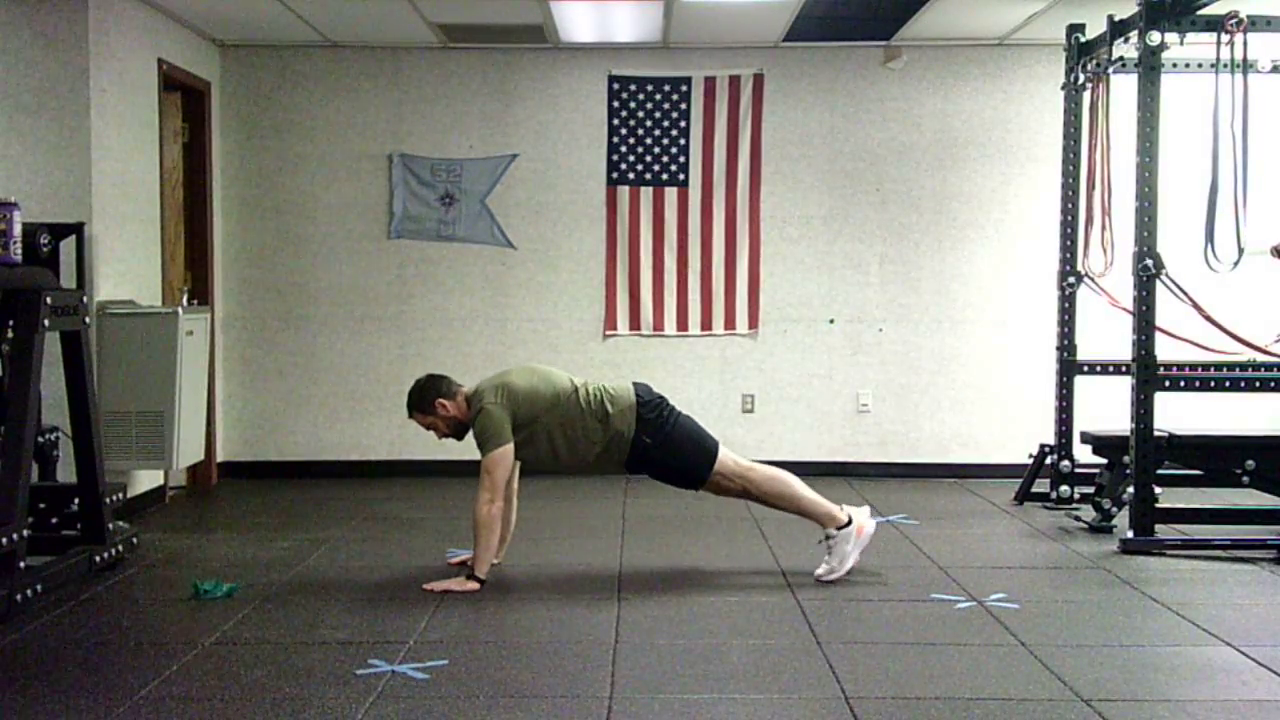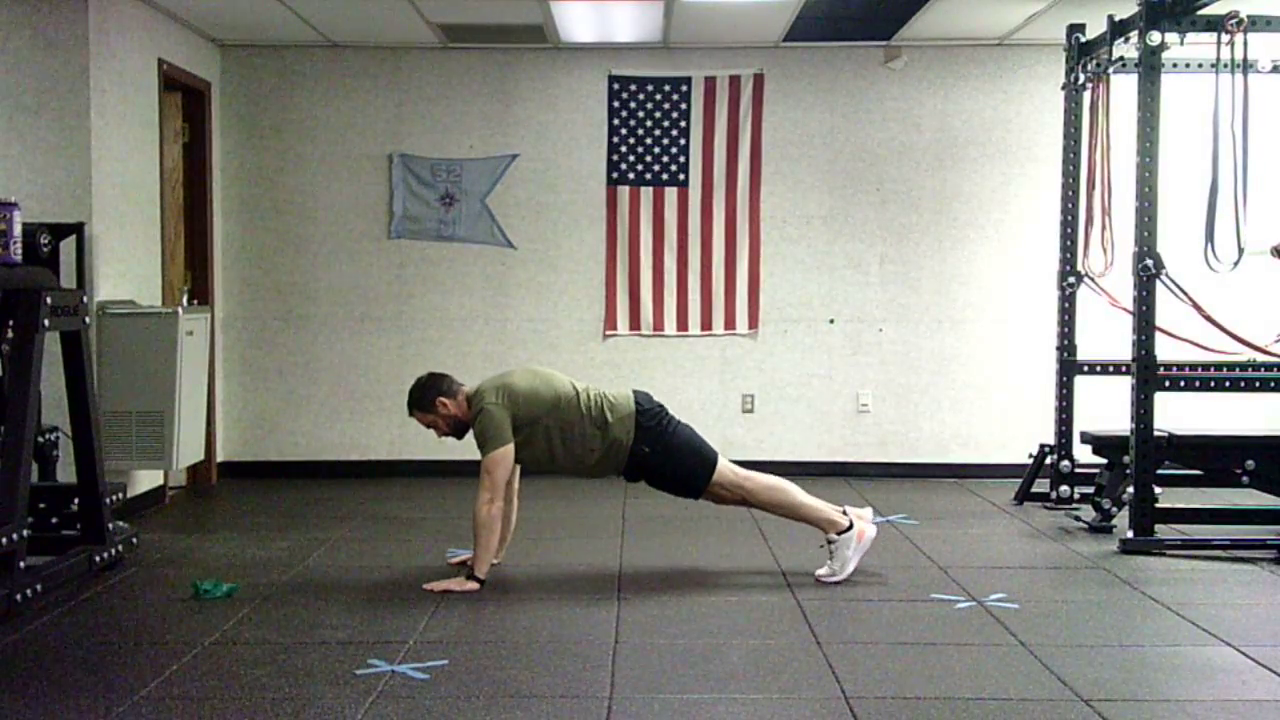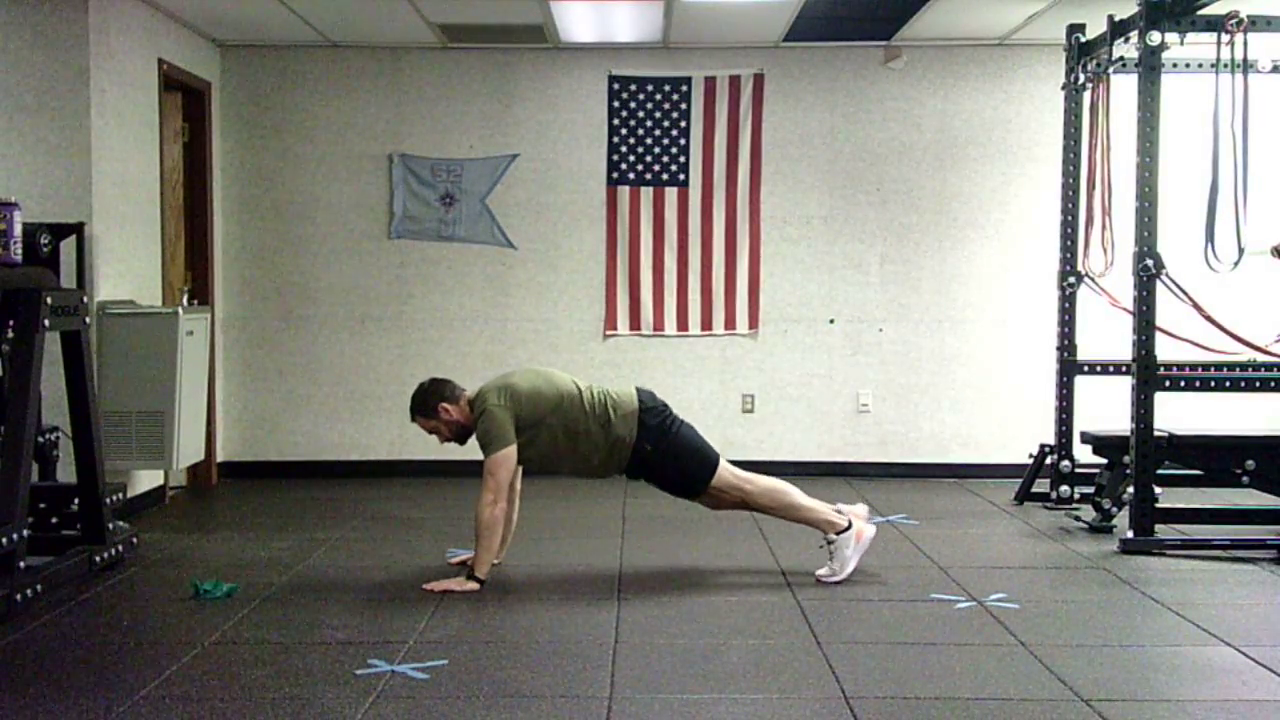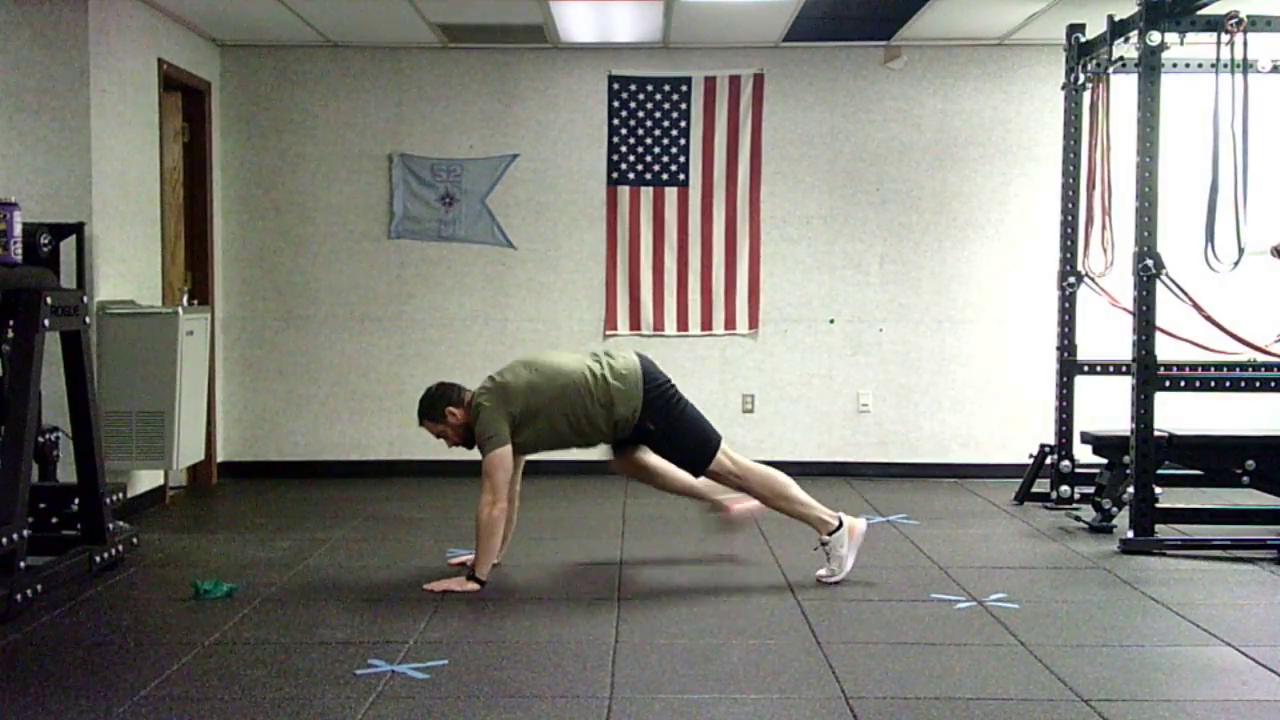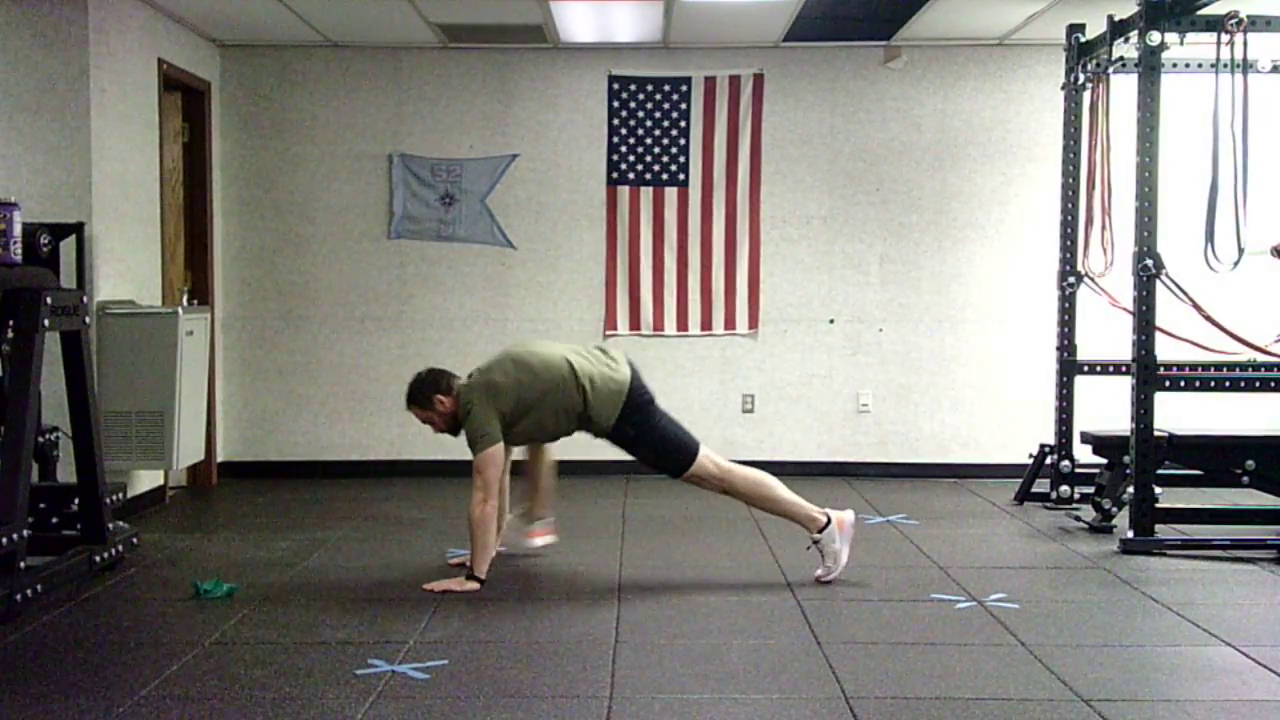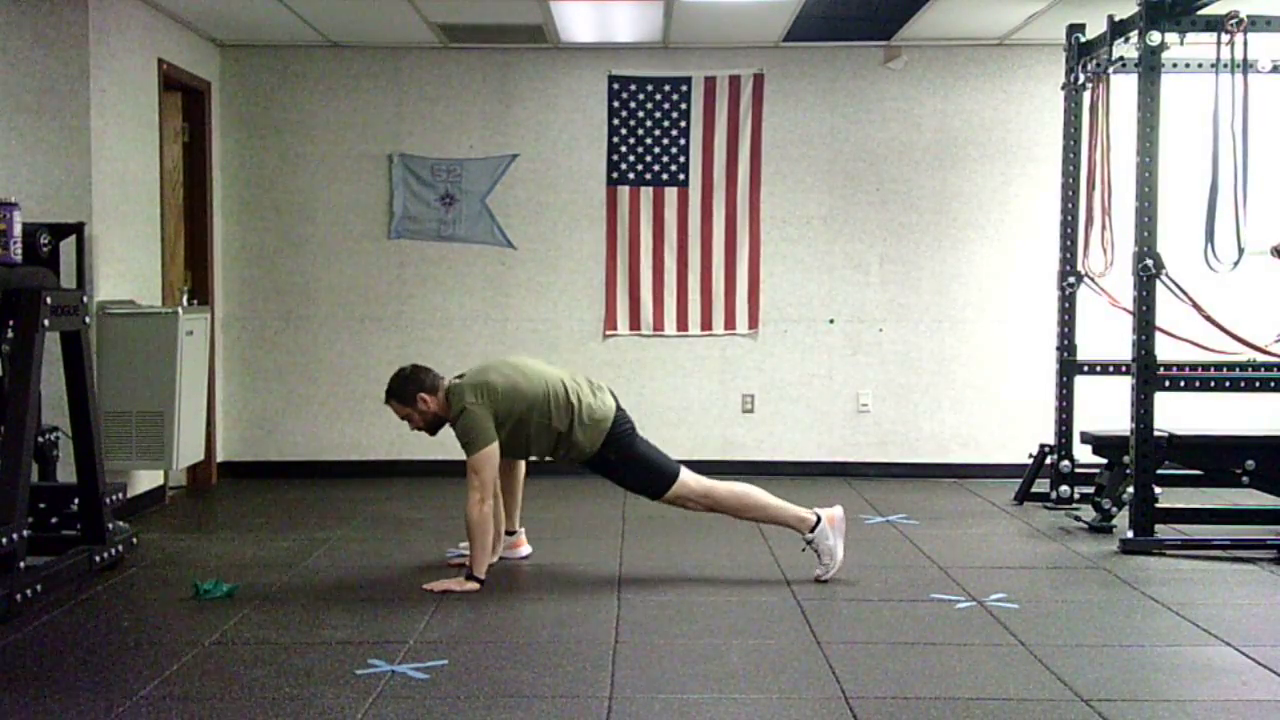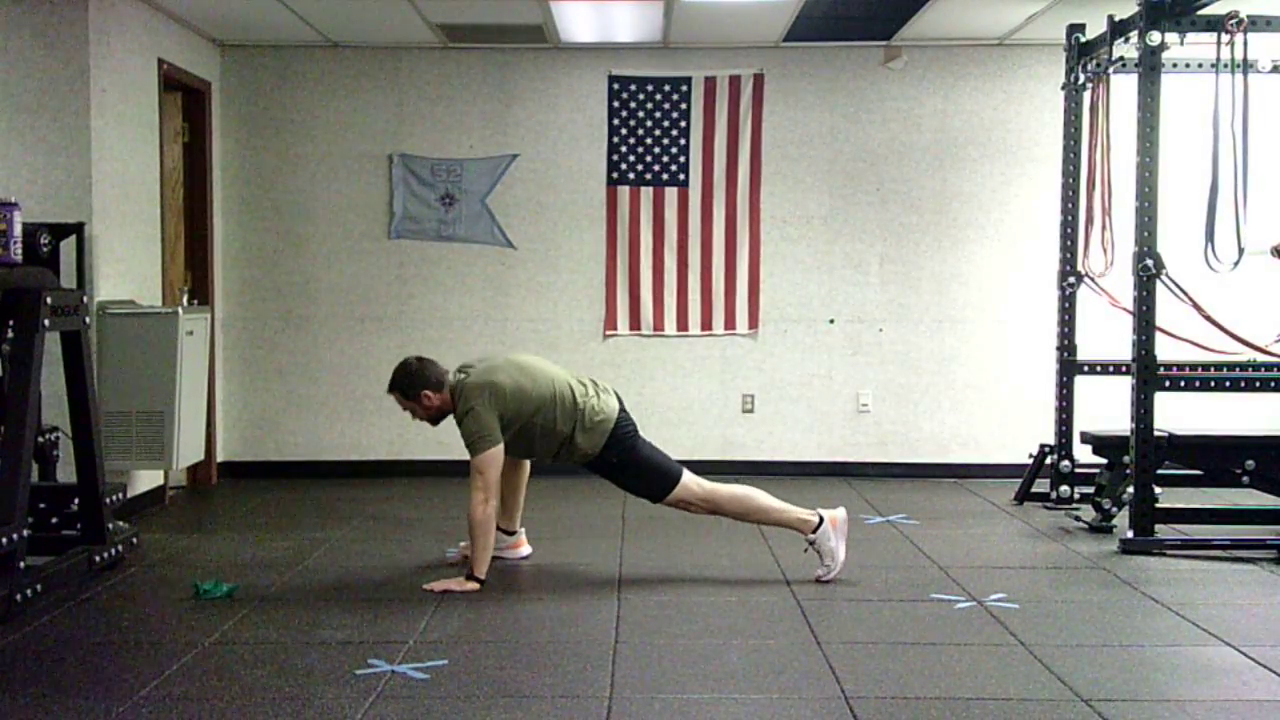
dt=0.2s
person 1, frame 1
left shoulder: (488, 410)
right shoulder: (497, 399)
left elbow: (491, 498)
right elbow: (507, 491)
left wrist: (475, 576)
right wrist: (492, 553)
left hip: (636, 425)
right hip: (631, 424)
left knee: (736, 475)
right knee: (730, 483)
left ankle: (842, 523)
right ankle: (842, 517)
person 1, frame 2
left shoulder: (489, 411)
right shoulder: (497, 400)
left elbow: (491, 499)
right elbow: (508, 489)
left wrist: (475, 576)
right wrist: (492, 553)
left hip: (636, 432)
right hip: (630, 430)
left knee: (734, 484)
right knee: (727, 491)
left ankle: (844, 528)
right ankle: (845, 516)
person 1, frame 3
left shoulder: (491, 412)
right shoulder: (499, 402)
left elbow: (494, 500)
right elbow: (510, 491)
left wrist: (475, 576)
right wrist: (493, 554)
left hip: (637, 429)
right hip: (632, 428)
left knee: (735, 487)
right knee: (722, 495)
left ankle: (842, 529)
right ankle: (841, 515)
person 1, frame 4
left shoulder: (488, 413)
right shoulder: (500, 402)
left elbow: (494, 500)
right elbow: (510, 490)
left wrist: (476, 576)
right wrist: (492, 553)
left hip: (636, 398)
right hip: (627, 378)
left knee: (729, 468)
right knee: (627, 461)
left ankle: (835, 527)
right ankle: (727, 502)
person 1, frame 5
left shoulder: (477, 408)
right shoulder: (485, 391)
left elbow: (485, 496)
right elbow: (498, 480)
left wrist: (475, 575)
right wrist: (488, 546)
left hip: (615, 402)
left knee: (711, 472)
left ankle: (825, 524)
right ankle: (537, 521)
person 1, frame 6
left shoulder: (467, 408)
right shoulder: (467, 389)
left elbow: (480, 496)
right elbow: (489, 488)
left wrist: (475, 574)
right wrist: (491, 544)
left hip: (599, 435)
right hip: (591, 409)
left knee: (696, 493)
right knee: (503, 443)
left ankle: (815, 522)
right ankle: (510, 538)
person 1, frame 7
left shoulder: (473, 407)
right shoulder: (468, 376)
left elbow: (484, 496)
left wrist: (475, 576)
right wrist: (488, 536)
left hip: (602, 436)
right hip: (597, 406)
left knee: (699, 496)
left ankle: (817, 523)
right ankle: (512, 538)
